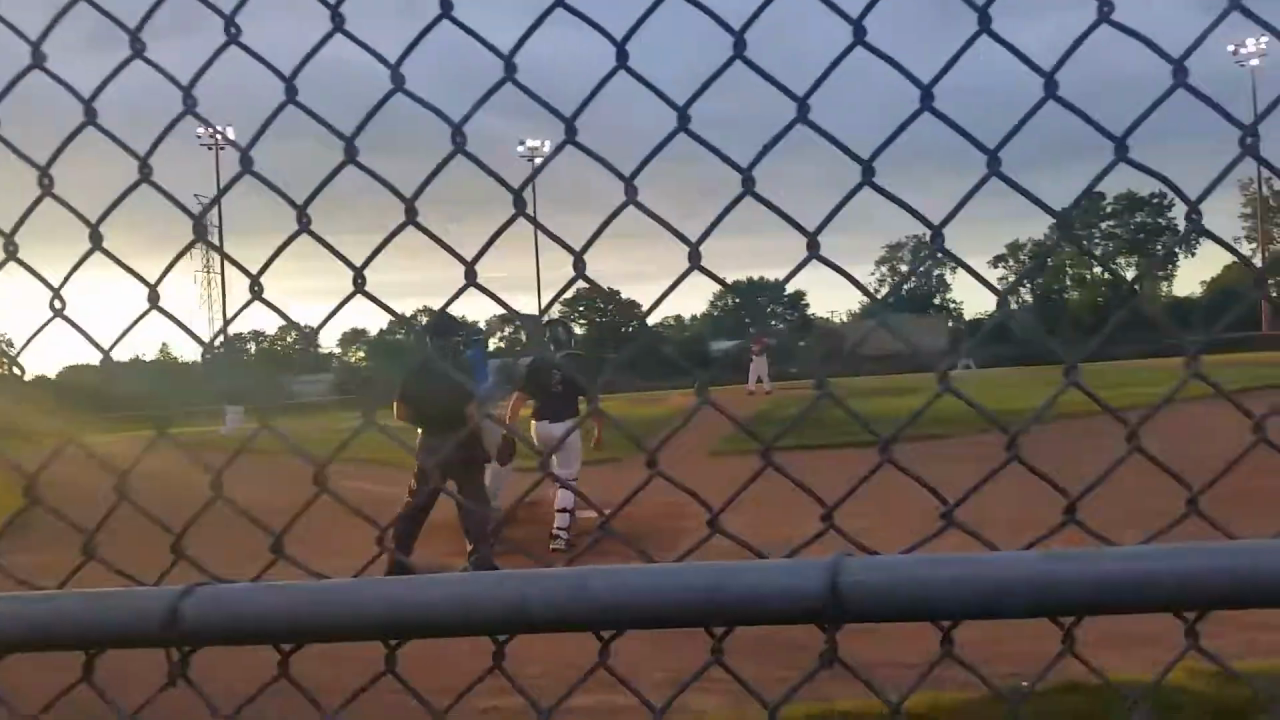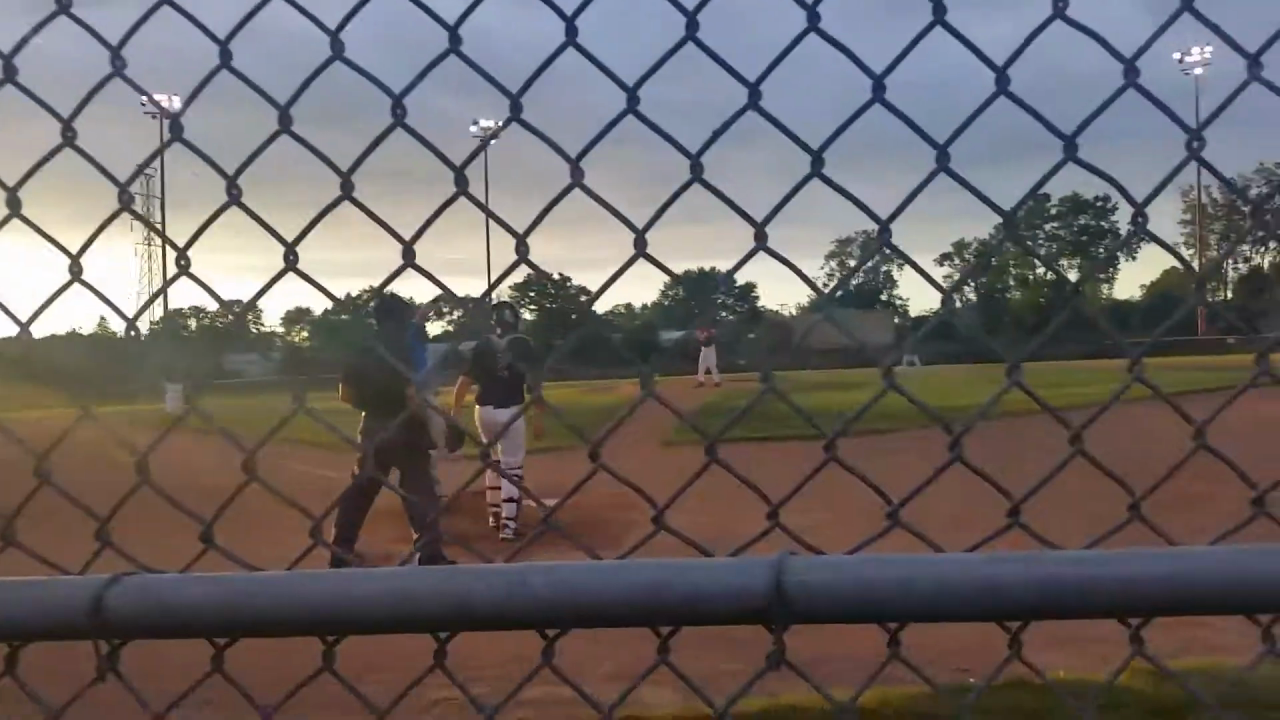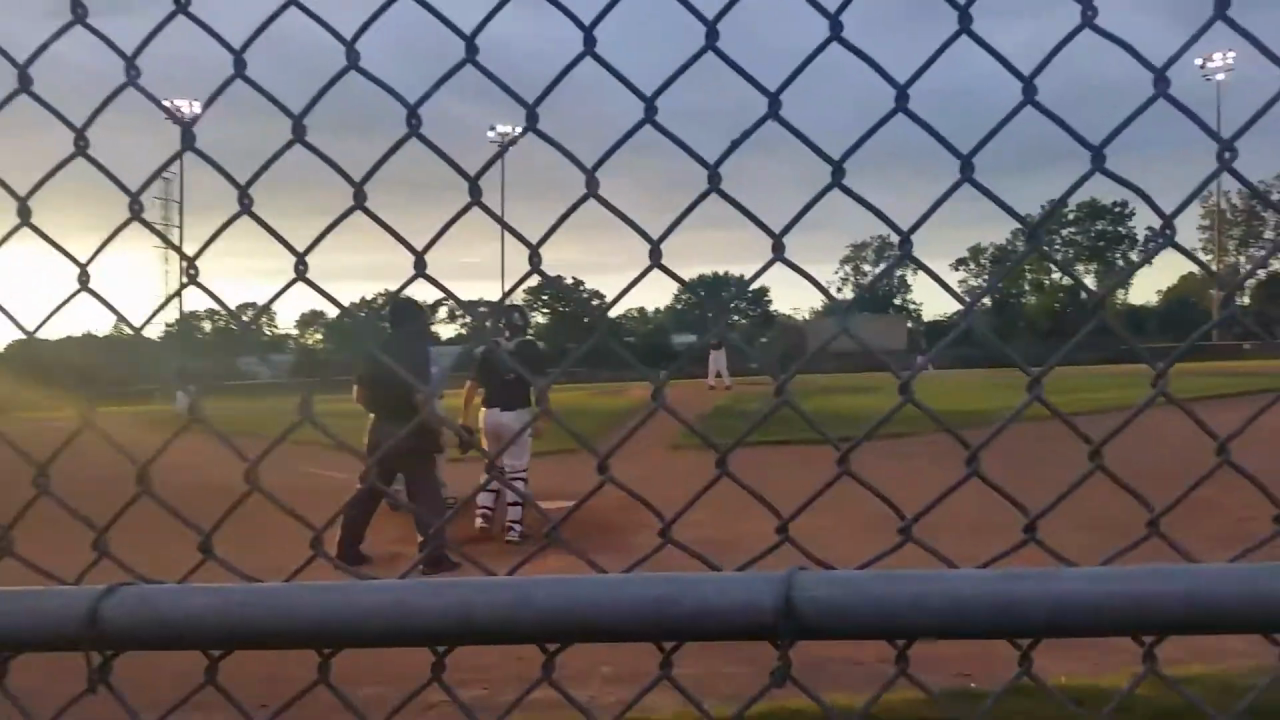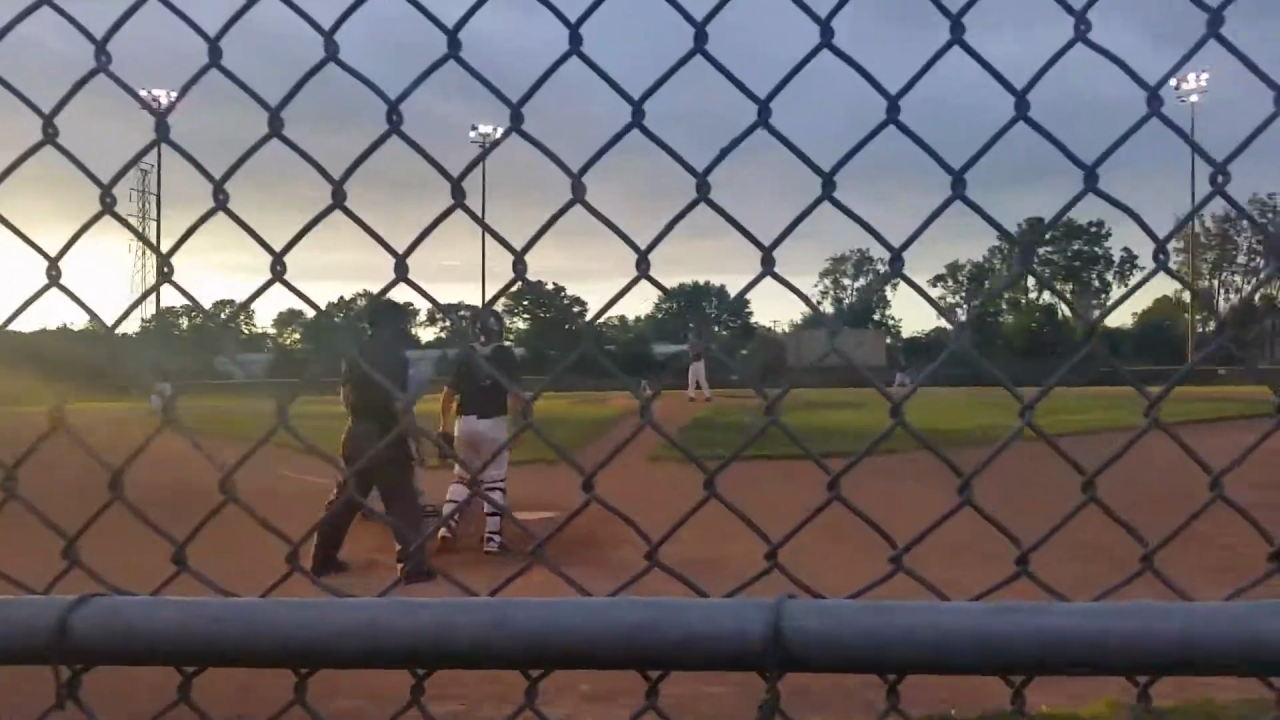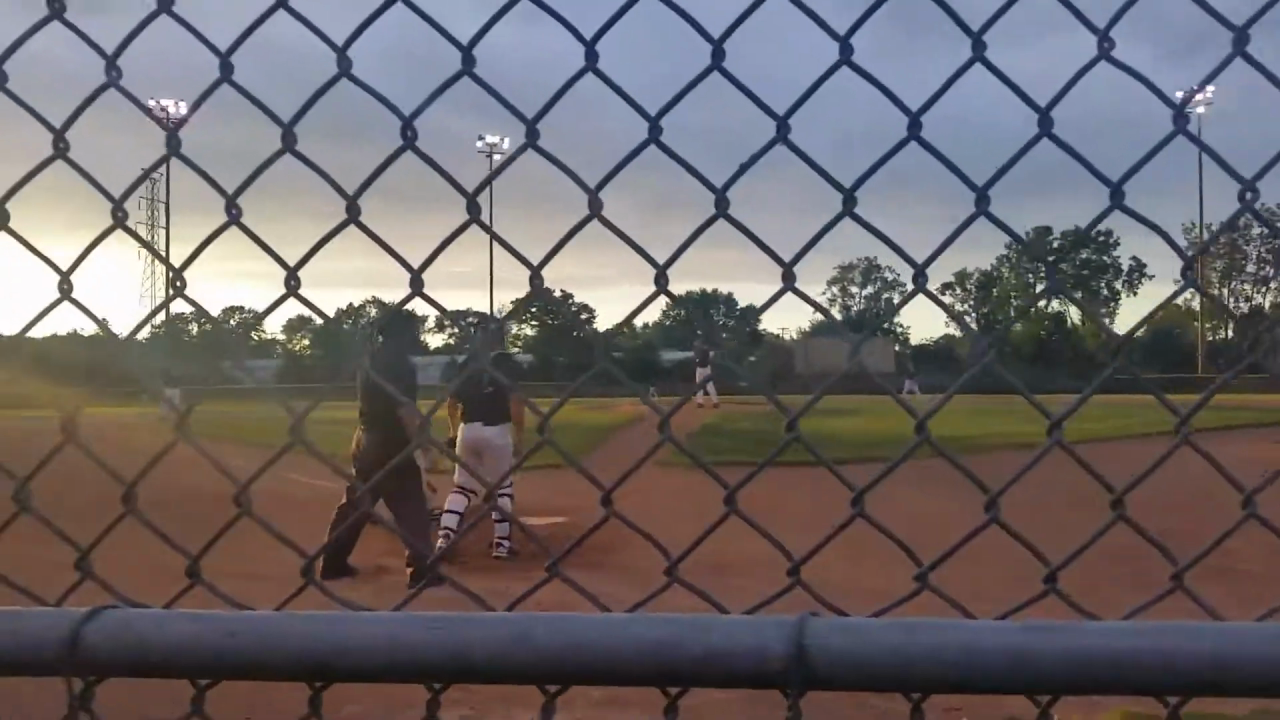
dt=0.1s
person 1, frame 1
left shoulder: (415, 370)
right shoulder: (457, 366)
left elbow: (400, 412)
right elbow: (471, 412)
right wrist: (478, 434)
left hip: (429, 444)
right hip: (460, 444)
left knee: (416, 504)
right knee: (475, 505)
left ankle: (397, 563)
right ankle: (482, 566)
person 1, frame 2
left shoulder: (361, 351)
right shoulder: (402, 348)
left elbow: (345, 394)
right elbow: (412, 395)
right wrist: (422, 422)
left hip: (371, 428)
right hip: (404, 429)
left knee: (358, 490)
right knee: (420, 493)
left ankle: (341, 552)
right ankle: (430, 554)
person 1, frame 3
left shoulder: (374, 352)
right shoulder: (414, 351)
left elbow: (360, 395)
right elbow: (421, 398)
right wrist: (436, 428)
left hip: (380, 429)
right hip: (410, 432)
left knee: (367, 492)
right knee: (427, 496)
left ankle: (347, 551)
right ankle: (434, 557)
person 1, frame 4
left shoulder: (355, 354)
right shoulder: (393, 356)
left elbow: (346, 397)
right elbow: (400, 406)
right wrist: (414, 437)
left hip: (356, 435)
right hip: (385, 439)
left knee: (344, 499)
right knee: (404, 504)
left ankle: (323, 559)
right ankle: (413, 565)
person 1, frame 5
left shoulder: (371, 360)
right shoulder: (398, 365)
right elbow: (405, 414)
right wrist: (423, 447)
left hip: (365, 439)
right hip: (389, 444)
left knee: (354, 503)
right knee: (413, 509)
left ankle: (333, 563)
right ankle: (422, 571)
person 2, frame 1
left shoulder: (537, 363)
left elbow: (520, 397)
right elbow: (589, 397)
left wrist: (509, 426)
right wrist: (598, 428)
left hip: (540, 425)
right hip: (566, 425)
left knee: (556, 474)
right knee: (567, 478)
left ankle: (559, 526)
right ankle: (561, 535)
person 2, frame 2
left shoulder: (482, 346)
right shoulder: (522, 345)
left elbow: (464, 382)
right elbow: (533, 383)
left wrist: (454, 414)
right wrist: (538, 415)
left hip: (483, 411)
right hip: (511, 412)
left knee: (494, 463)
right knee: (512, 467)
left ankle: (495, 514)
right ankle: (508, 524)
person 2, frame 3
left shoulder: (489, 350)
right shoulder: (530, 349)
left elbow: (472, 386)
left wrist: (465, 417)
right wrist: (540, 418)
left hip: (489, 414)
right hip: (516, 414)
left knee: (495, 466)
right knee: (516, 470)
left ankle: (484, 515)
right ankle: (513, 526)
person 2, frame 4
left shoulder: (465, 355)
right shoulder: (505, 355)
left elbow: (448, 393)
right elbow: (514, 393)
left wrist: (445, 426)
left hip: (464, 422)
right hip: (493, 422)
left knee: (462, 475)
right knee: (494, 479)
left ankle: (447, 525)
right ankle: (492, 537)
person 2, frame 5
left shoulder: (468, 364)
right shoulder: (506, 362)
left elbow: (452, 401)
right elbow: (516, 399)
left wrist: (454, 430)
right wrist: (519, 435)
left hip: (468, 430)
right hip: (496, 430)
left knee: (462, 486)
right knee: (501, 487)
left ankle: (445, 538)
right ankle: (502, 543)
